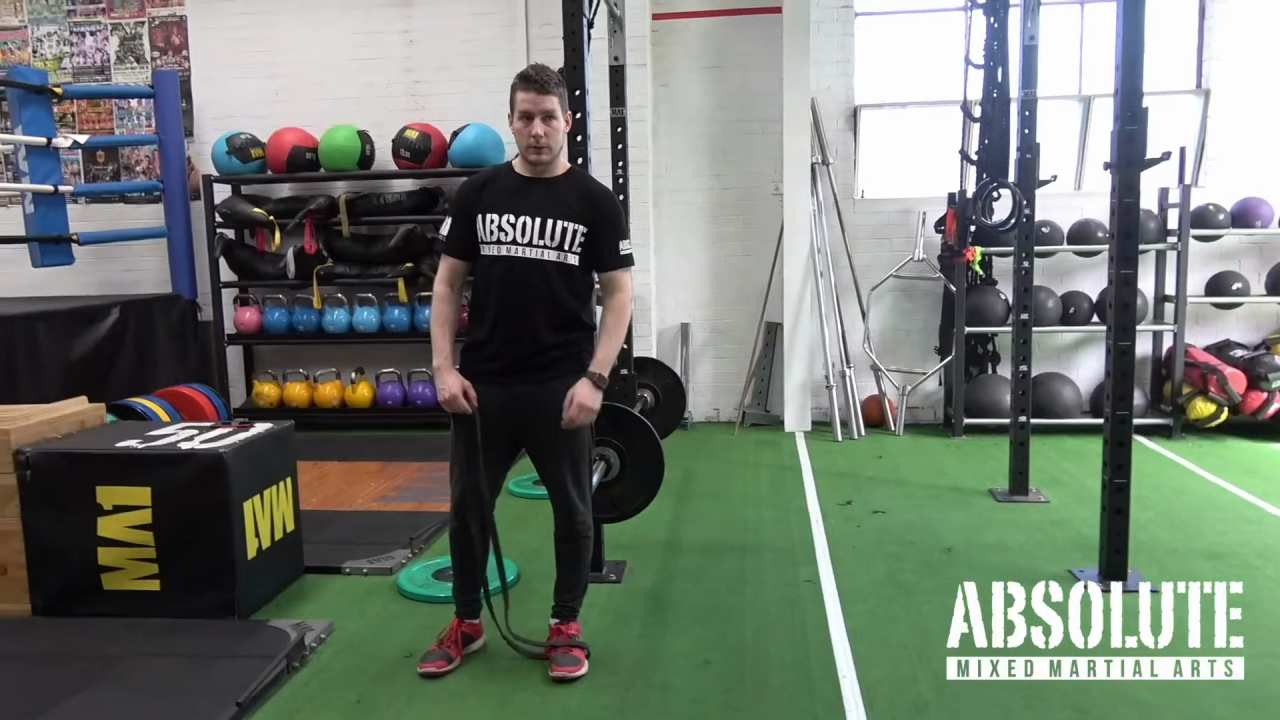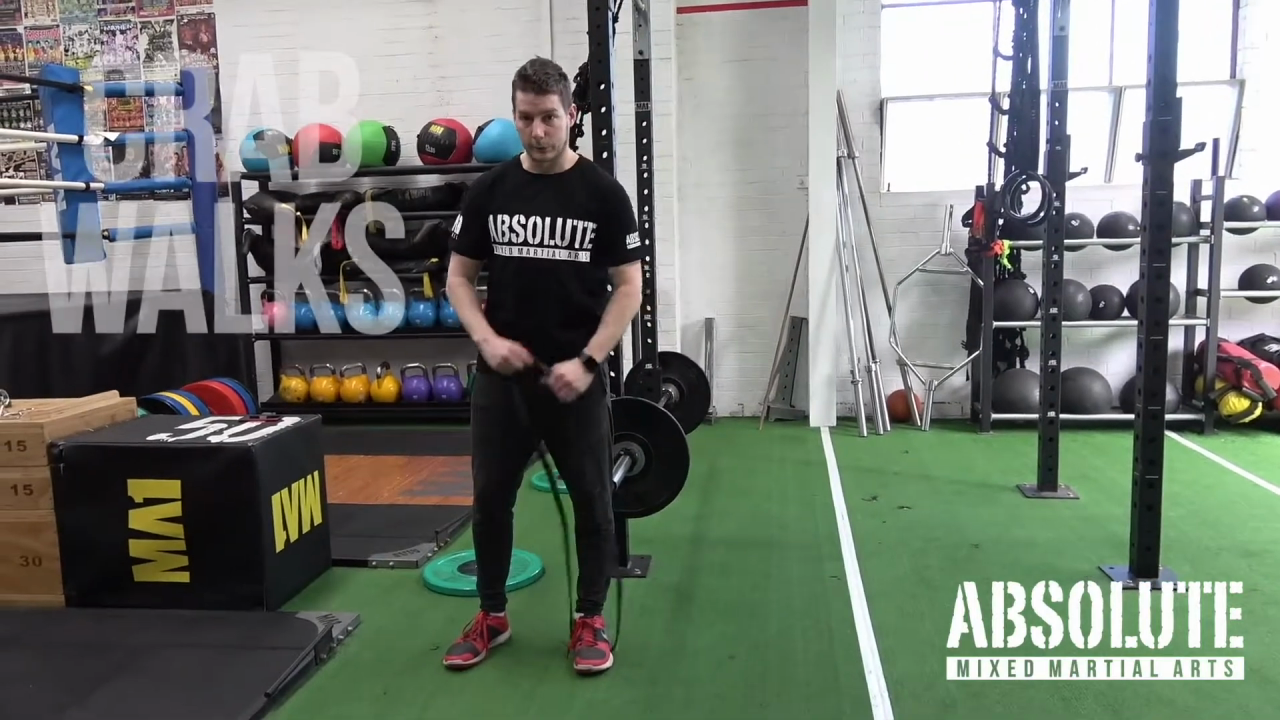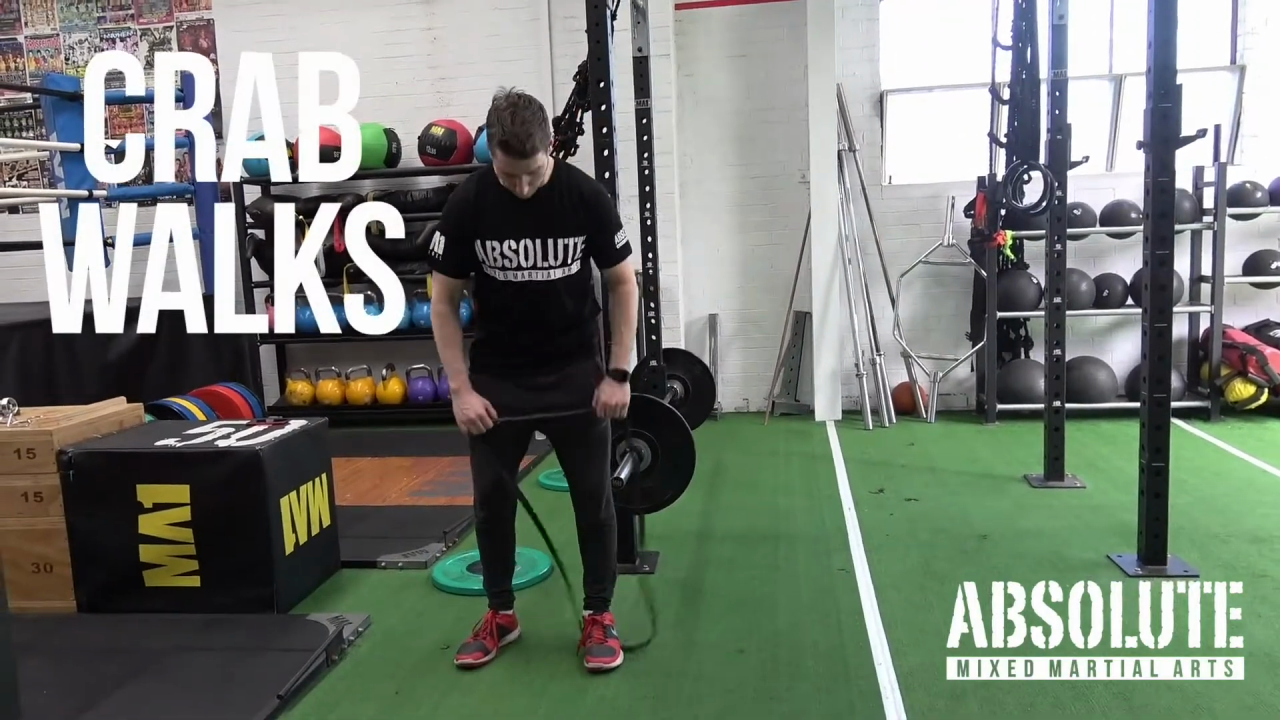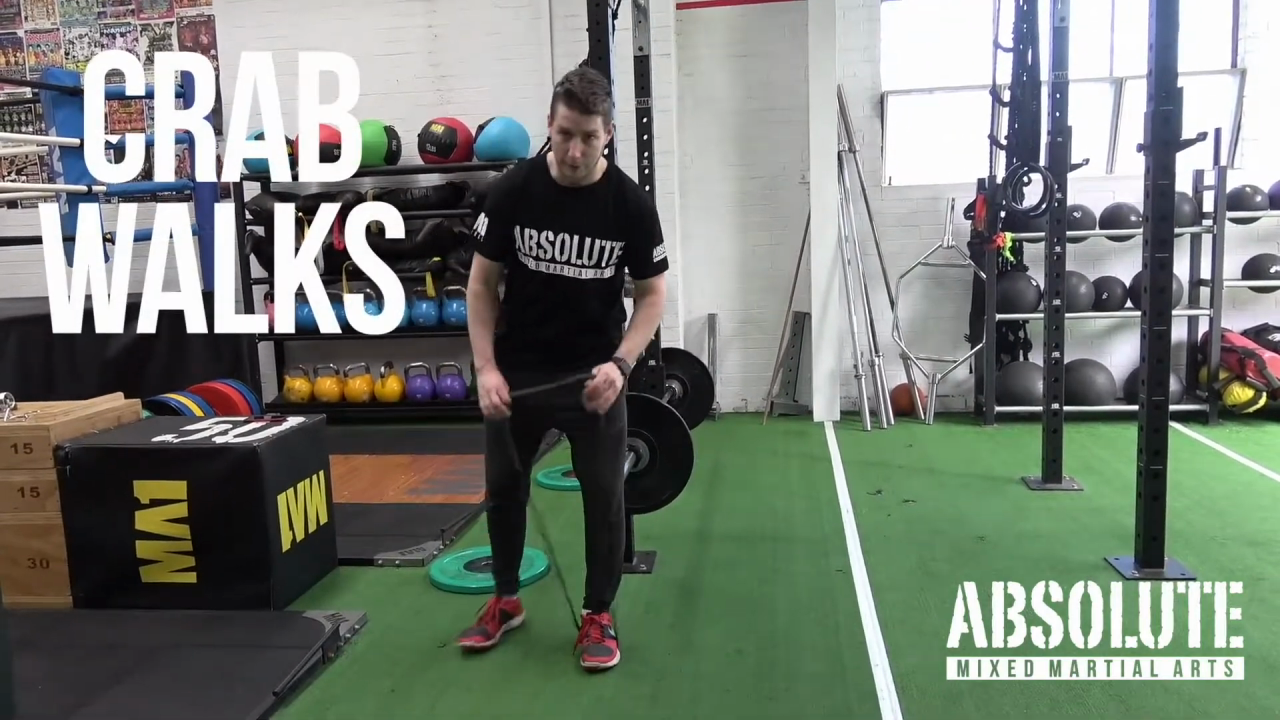
dt=1s
person 1, frame 1
left shoulder: (595, 201)
right shoulder: (477, 193)
left elbow: (618, 293)
right elbow: (448, 284)
left wrist: (594, 378)
right wrist: (444, 367)
left hip: (560, 387)
right hip: (483, 384)
left knee: (572, 509)
right knee: (468, 505)
left ankle: (565, 625)
right ankle: (466, 623)
person 1, frame 2
left shoulder: (603, 193)
right shoulder: (488, 190)
left elbow: (628, 287)
right elbow: (460, 277)
left wrist: (588, 360)
right wrist: (488, 339)
left hip: (575, 381)
right hip: (501, 378)
left knee: (591, 502)
right knee: (491, 499)
left ankle: (590, 618)
right ankle: (491, 616)
person 1, frame 3
left shoulder: (587, 196)
right shoulder: (467, 204)
left elbow: (623, 283)
right elbow: (444, 299)
left wrist: (617, 373)
right wrist: (460, 388)
left hip: (575, 374)
right hip: (497, 379)
left knee: (592, 498)
right knee: (492, 499)
left ankle: (598, 616)
right ankle: (500, 614)
person 1, frame 4
left shoulder: (630, 203)
right shoulder: (513, 190)
left elbow: (652, 293)
right elbow: (482, 282)
left wrist: (619, 363)
right wrist: (485, 367)
left hip: (593, 374)
right hip: (518, 371)
left knee: (603, 495)
right knee: (503, 486)
left ankle: (597, 615)
right ankle: (505, 600)
